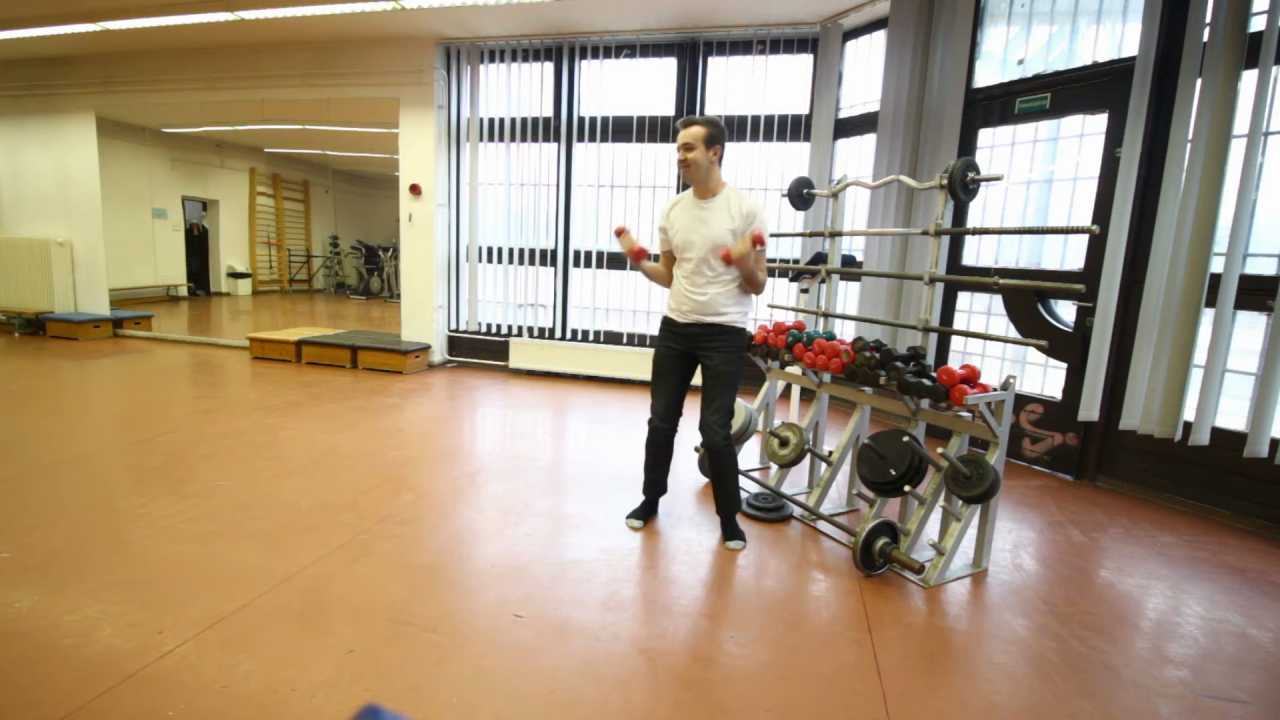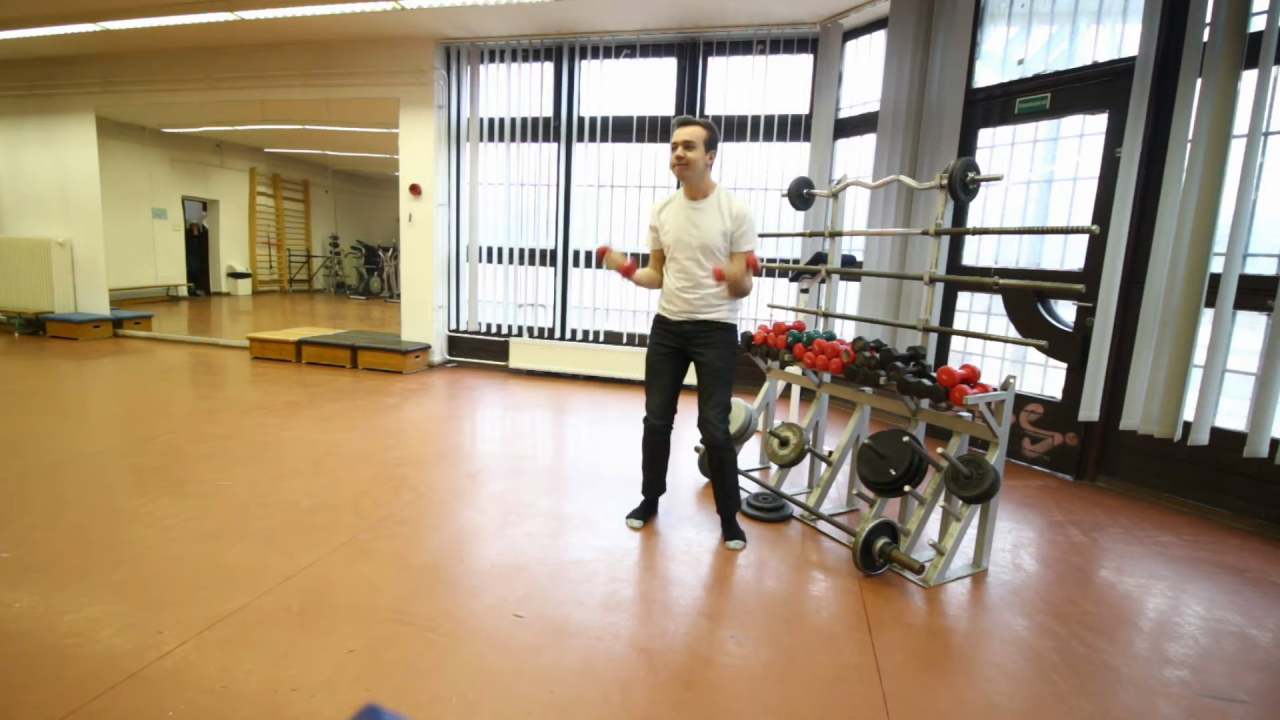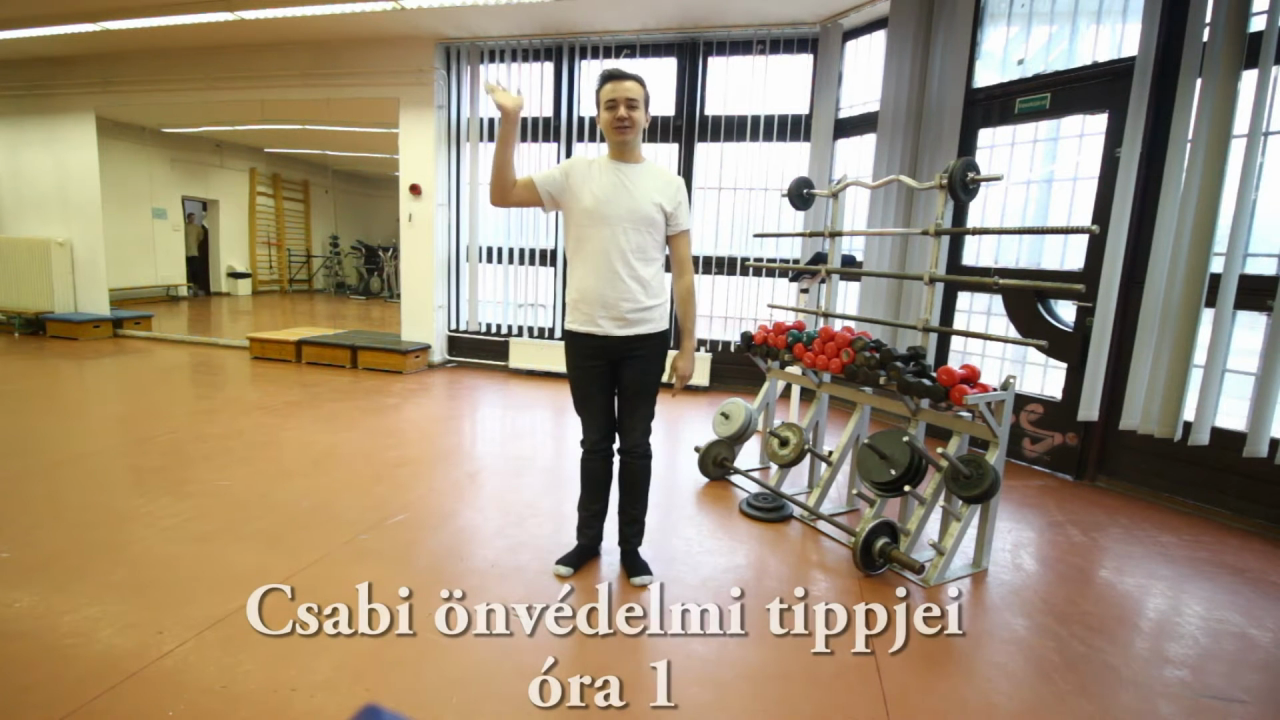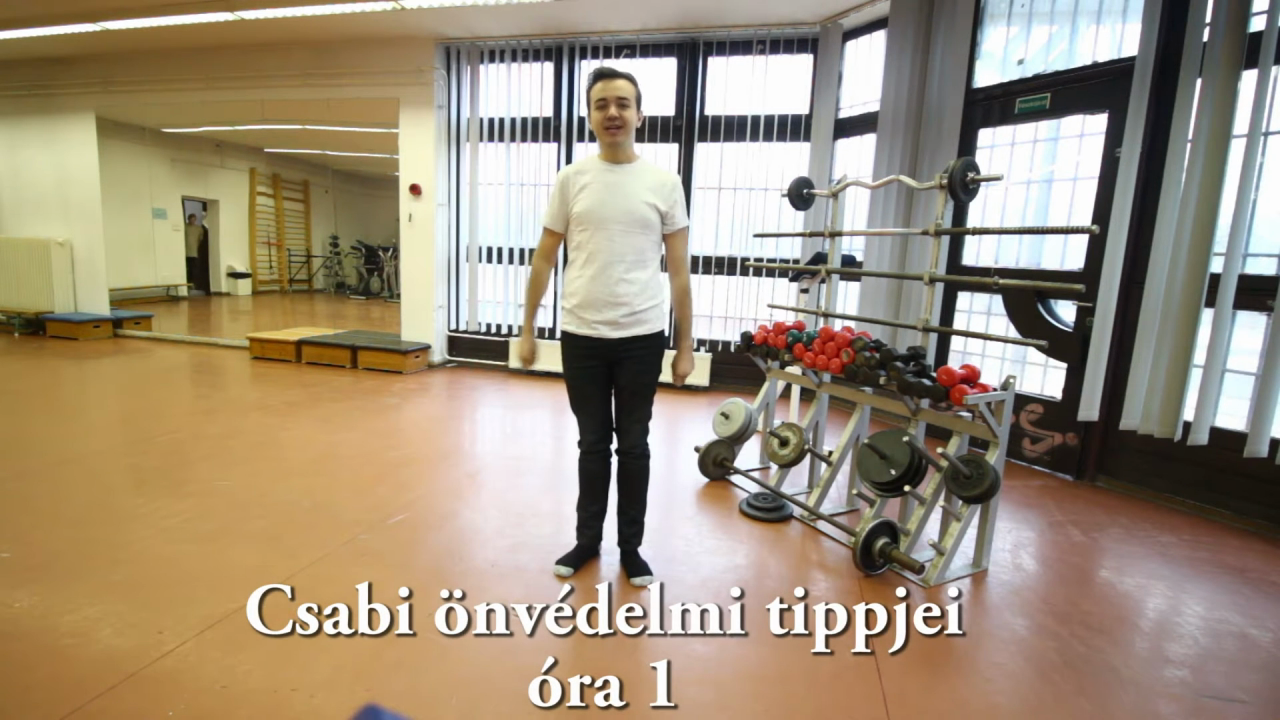
dt=1s
person 1, frame 1
left shoulder: (744, 210)
right shoulder: (673, 210)
left elbow: (757, 287)
left wrist: (746, 262)
right wrist: (640, 260)
left hip: (723, 334)
right hip: (675, 328)
left knee: (715, 431)
right knee: (661, 420)
left ankle: (728, 517)
right ankle: (650, 499)
person 1, frame 2
left shoulder: (734, 211)
right shoulder: (662, 211)
left elbow: (742, 288)
right elbow: (658, 275)
left wrist: (738, 278)
right wrist: (629, 270)
left hip: (715, 330)
right hip: (667, 326)
left knee: (713, 426)
right knee: (656, 419)
left ankle: (729, 516)
right ankle: (650, 498)
person 1, frame 3
left shoulder: (669, 185)
right shoulder: (575, 174)
left elbow: (682, 271)
right elbow: (501, 194)
left wrist: (687, 347)
right wrist: (508, 124)
left hip: (646, 337)
right hip: (586, 334)
left knee: (635, 444)
right knee: (595, 442)
left ankle: (631, 546)
right ankle: (588, 539)
person 1, frame 4
left shoulder: (663, 183)
right shoulder: (571, 180)
left elbow: (678, 267)
right elbow: (544, 258)
left wrist: (686, 343)
right wrist: (527, 328)
left hip: (640, 337)
right hip: (582, 336)
left knee: (632, 444)
right knee: (593, 442)
left ankle: (631, 547)
right ankle: (587, 540)
